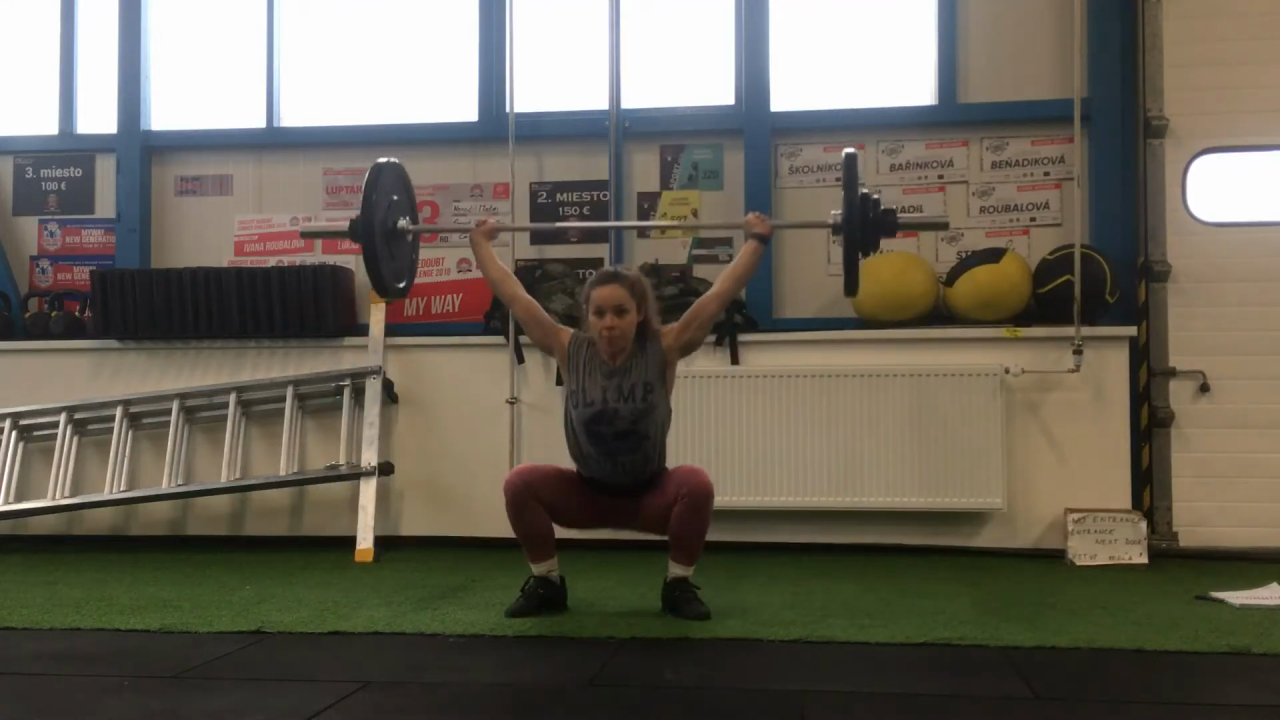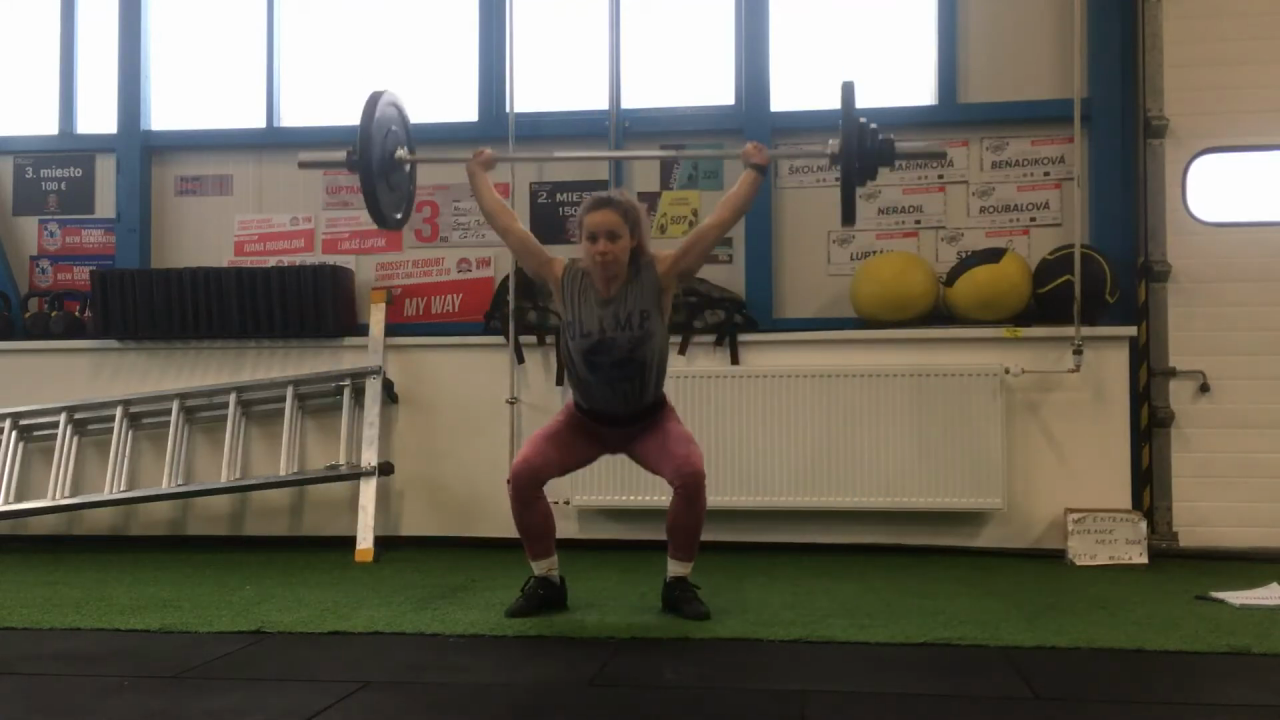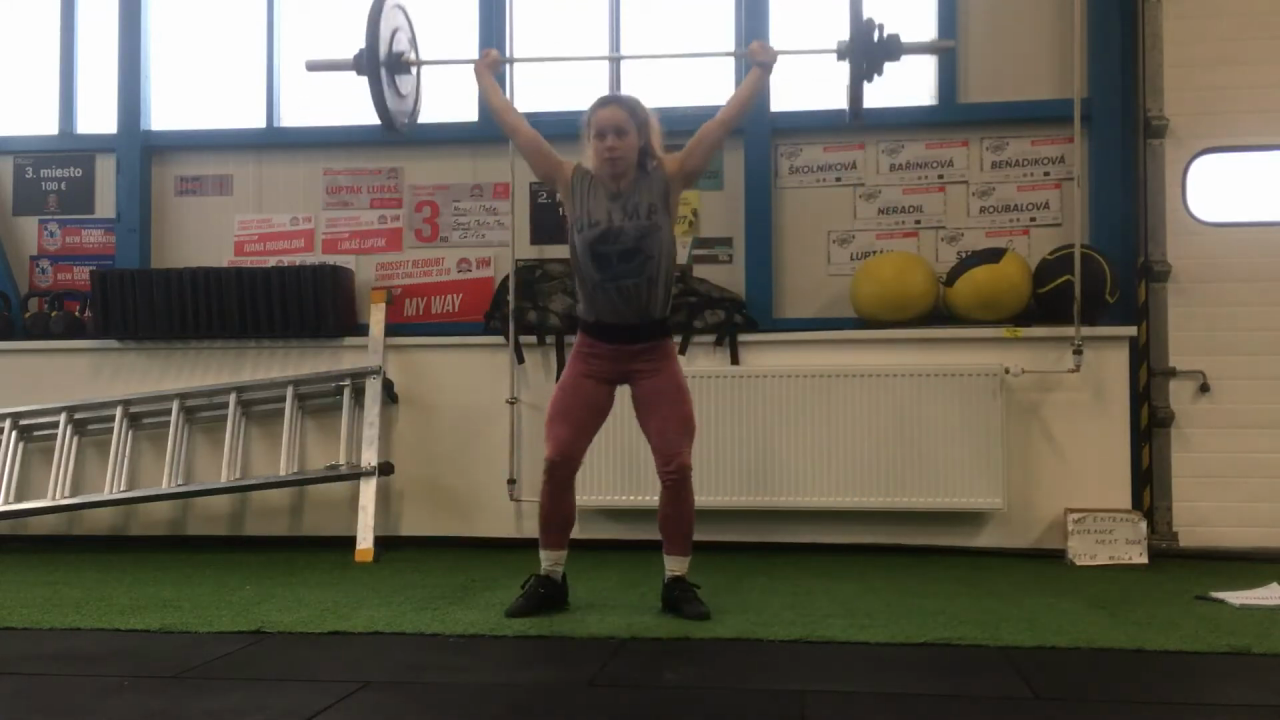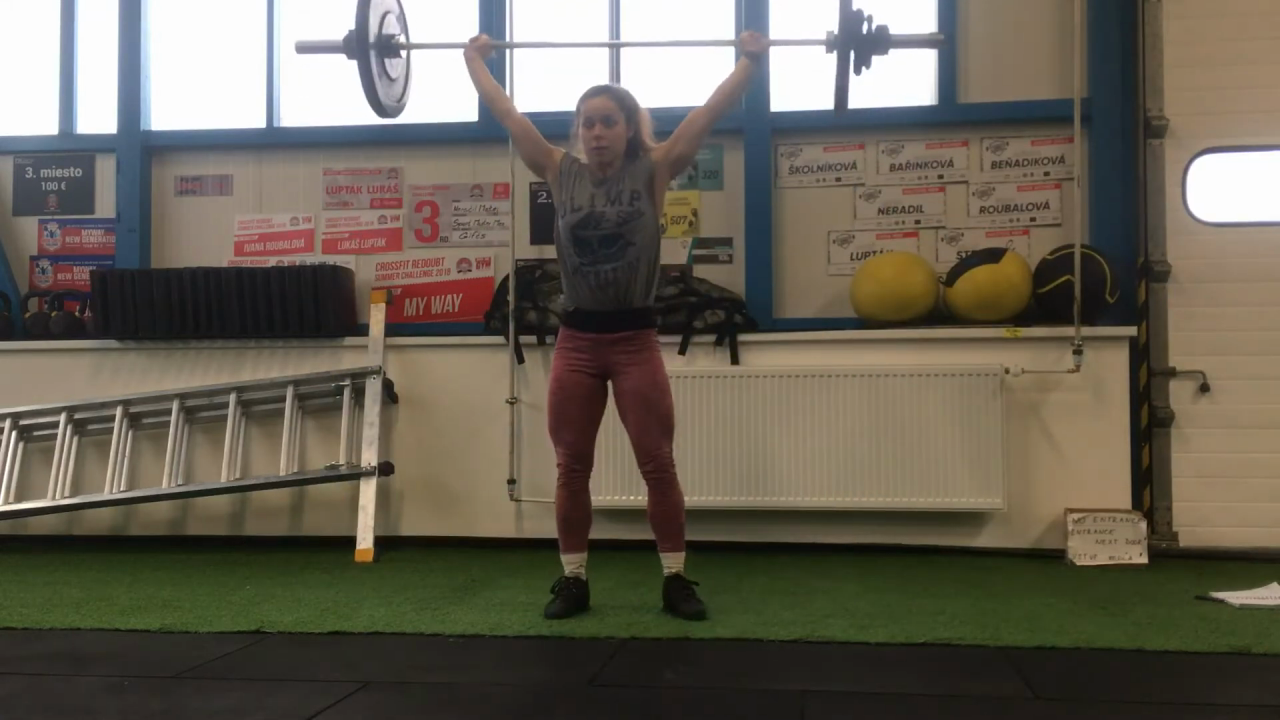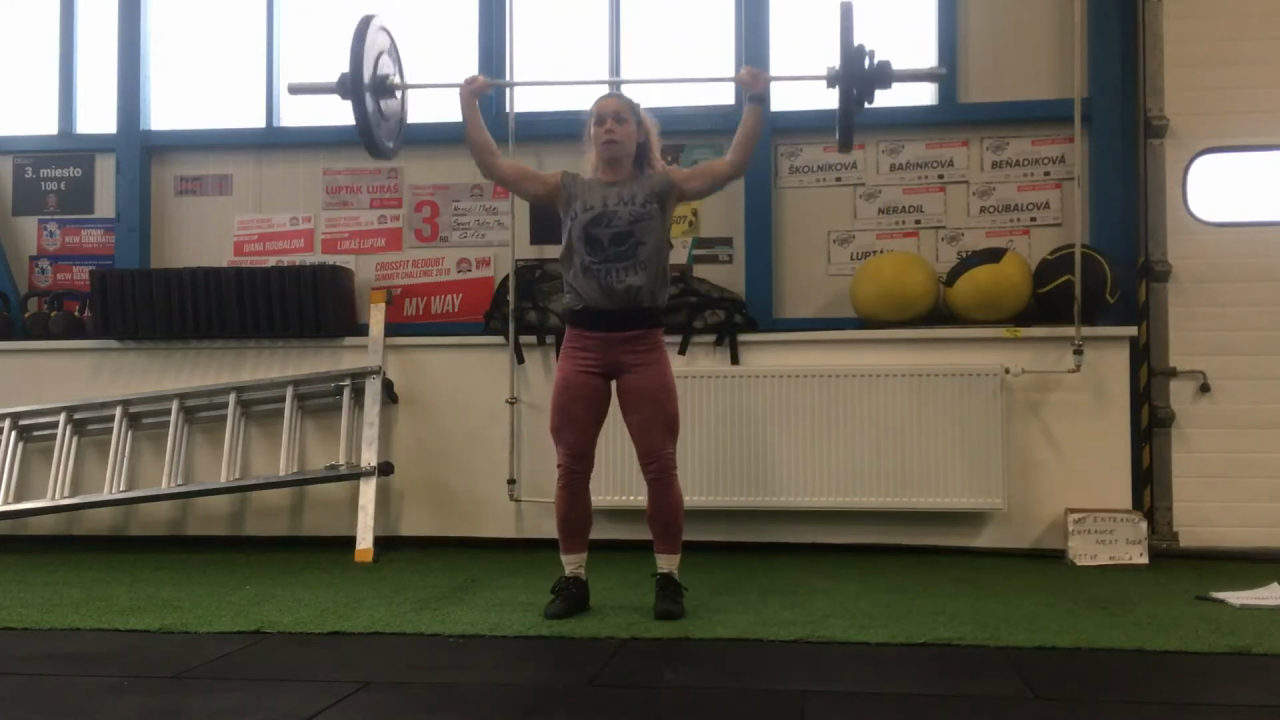
dt=0.4s
person 1, frame 1
left shoulder: (663, 351)
right shoulder: (569, 351)
left elbow: (719, 295)
right elbow: (513, 295)
left wrist: (757, 240)
right wrist: (480, 243)
left hip: (648, 493)
right hip: (588, 491)
left knee: (696, 484)
right knee: (519, 482)
left ankle: (678, 584)
right ankle: (546, 582)
person 1, frame 2
left shoulder: (658, 277)
right shoulder: (563, 279)
left elbow: (717, 223)
right elbow: (508, 226)
left wrist: (755, 170)
right wrist: (478, 174)
left hip: (648, 418)
right hip: (586, 418)
left knee: (690, 474)
right knee: (522, 474)
left ankle: (678, 583)
right ankle: (546, 581)
person 1, frame 3
left shoulder: (665, 182)
right shoulder: (573, 184)
left elbow: (723, 123)
right elbow: (516, 128)
left wrist: (761, 70)
right wrist: (485, 75)
left hip: (652, 347)
right hip: (593, 348)
left knee: (675, 468)
right knee: (558, 463)
left ankle: (677, 582)
right ankle: (547, 578)
person 1, frame 4
left shoulder: (652, 172)
right shoulder: (560, 173)
left elbow: (708, 114)
right elbow: (507, 115)
left wrist: (748, 59)
right wrist: (474, 59)
left hip: (634, 338)
right hip: (576, 339)
left knee: (657, 463)
right knee: (572, 467)
left ankle: (677, 580)
right ankle: (572, 580)
person 1, frame 5
left shoulder: (661, 184)
right shoulder: (568, 188)
left elbow: (734, 164)
right elbow: (494, 168)
left wrist: (753, 102)
right wrist: (471, 107)
left hip: (642, 340)
right hip: (582, 340)
left knee: (659, 465)
right knee: (572, 466)
left ankle: (668, 579)
right ankle: (572, 580)
